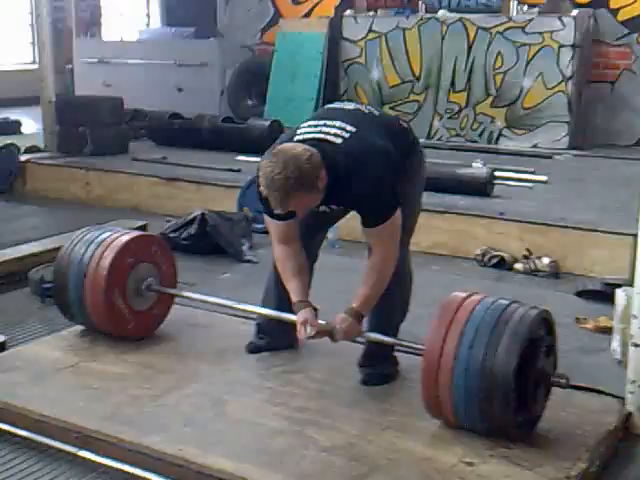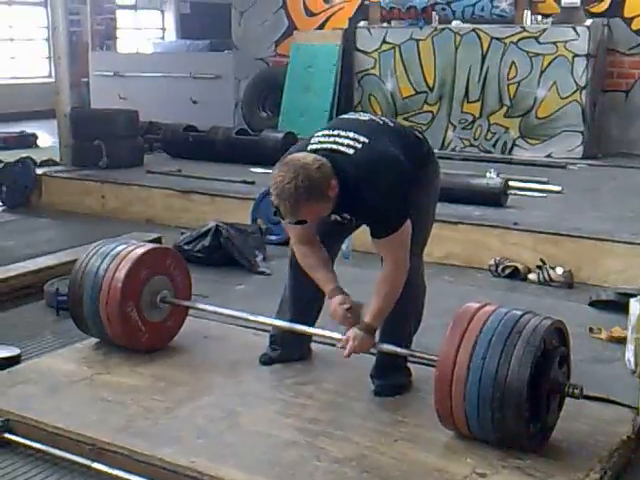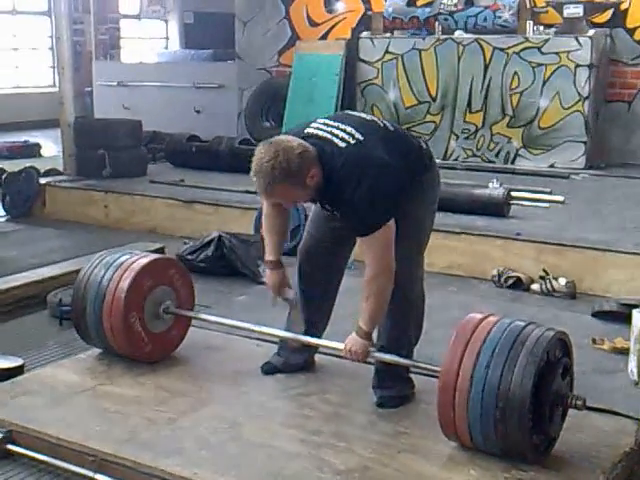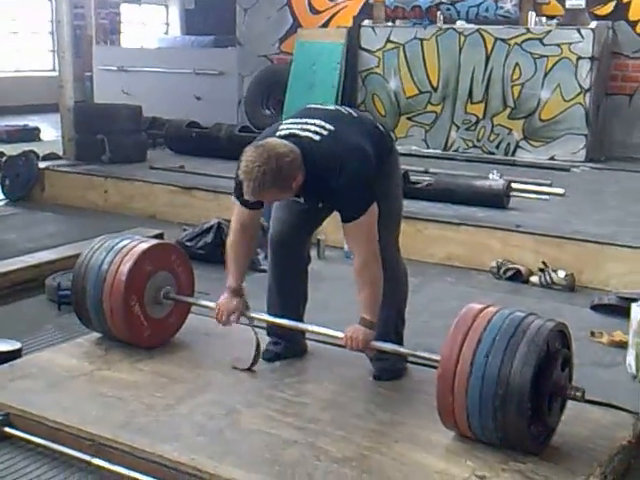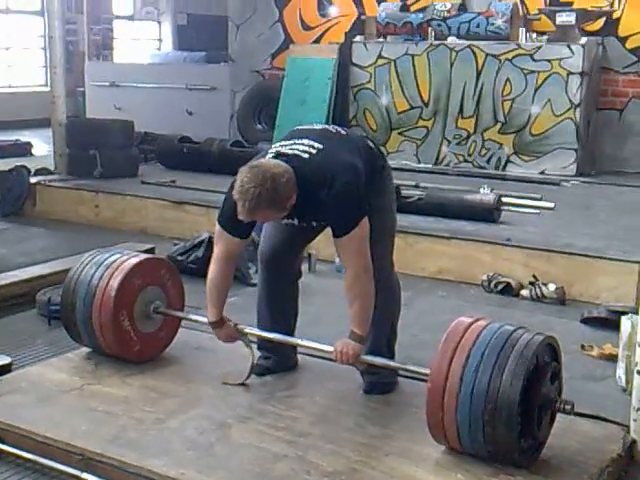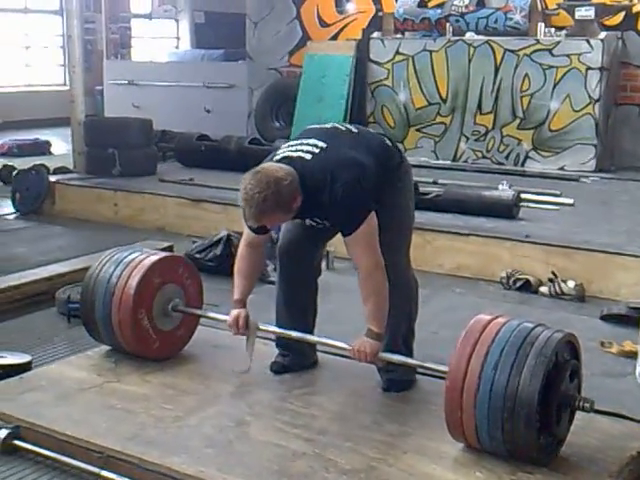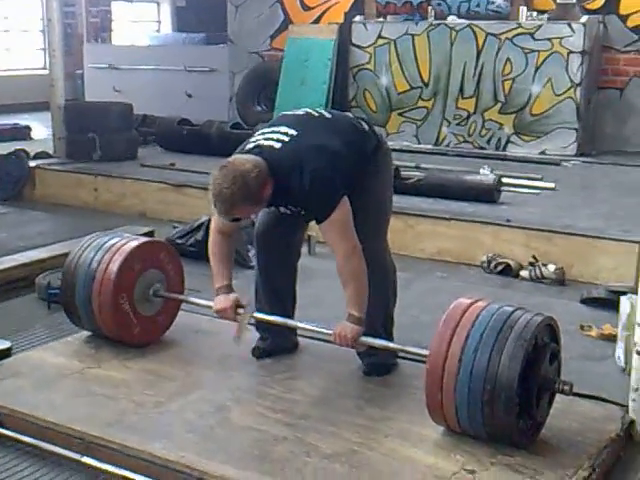
dt=0.7s
person 1, frame 1
left shoulder: (368, 178)
right shoulder: (275, 176)
left elbow: (384, 254)
right elbow: (285, 245)
left wrist: (355, 313)
right wrist: (300, 306)
left hip: (399, 159)
right hip: (332, 152)
left knee: (395, 256)
right knee: (297, 240)
left ankle: (380, 354)
right ankle: (275, 330)
person 1, frame 2
left shoulder: (379, 187)
right shoulder: (290, 186)
left elbow: (395, 264)
right elbow: (304, 244)
left wrist: (368, 327)
right wrist: (334, 293)
left hip: (413, 170)
left knee: (407, 269)
right knee: (303, 257)
left ankle: (392, 365)
right ankle: (289, 342)
person 1, frame 3
left shoulder: (362, 183)
right shoulder: (284, 161)
left elbow: (380, 268)
right elbow: (274, 204)
left wrist: (364, 333)
right wrist: (273, 262)
left hip: (412, 180)
left knee: (401, 273)
right knee: (313, 257)
left ankle: (394, 376)
right ankle: (296, 351)
person 1, frame 4
left shoulder: (346, 174)
right shoulder: (255, 166)
left elbow: (365, 254)
right elbow: (243, 227)
left wrist: (367, 323)
right wrist: (233, 290)
left hip: (375, 160)
right hip: (309, 162)
left knee: (383, 252)
right knee: (282, 241)
left ankle: (387, 348)
right ankle: (285, 337)
person 1, frame 5
left shoulder: (338, 192)
right shoulder: (246, 191)
left elbow: (358, 269)
right elbow: (223, 257)
left wrist: (356, 336)
right wrist: (217, 320)
left hip: (369, 178)
left knee: (377, 268)
right knee: (272, 257)
right ankle: (277, 351)
person 1, frame 6
left shoulder: (342, 191)
right shoulder: (263, 191)
left elbow: (370, 266)
right elbow: (251, 246)
left wrist: (374, 334)
right wrist: (239, 302)
left hip: (386, 175)
left knee: (393, 264)
right knee: (291, 253)
right ankle: (295, 349)
person 1, frame 7
left shoulder: (313, 180)
right shoulder: (237, 178)
left elbow: (347, 250)
right elbow: (220, 232)
left wrist: (355, 318)
right wrist: (223, 289)
left hip: (365, 158)
left knee: (370, 248)
right knee: (269, 236)
left ankle: (378, 344)
right ankle: (276, 334)
